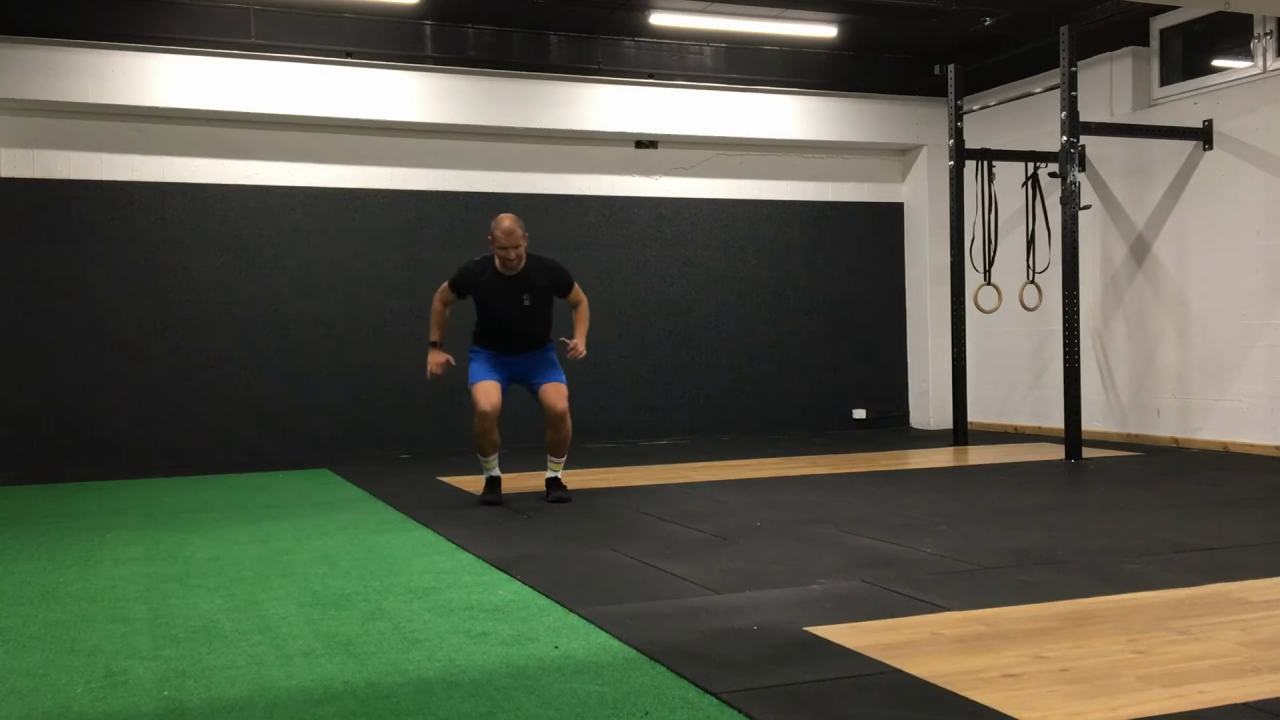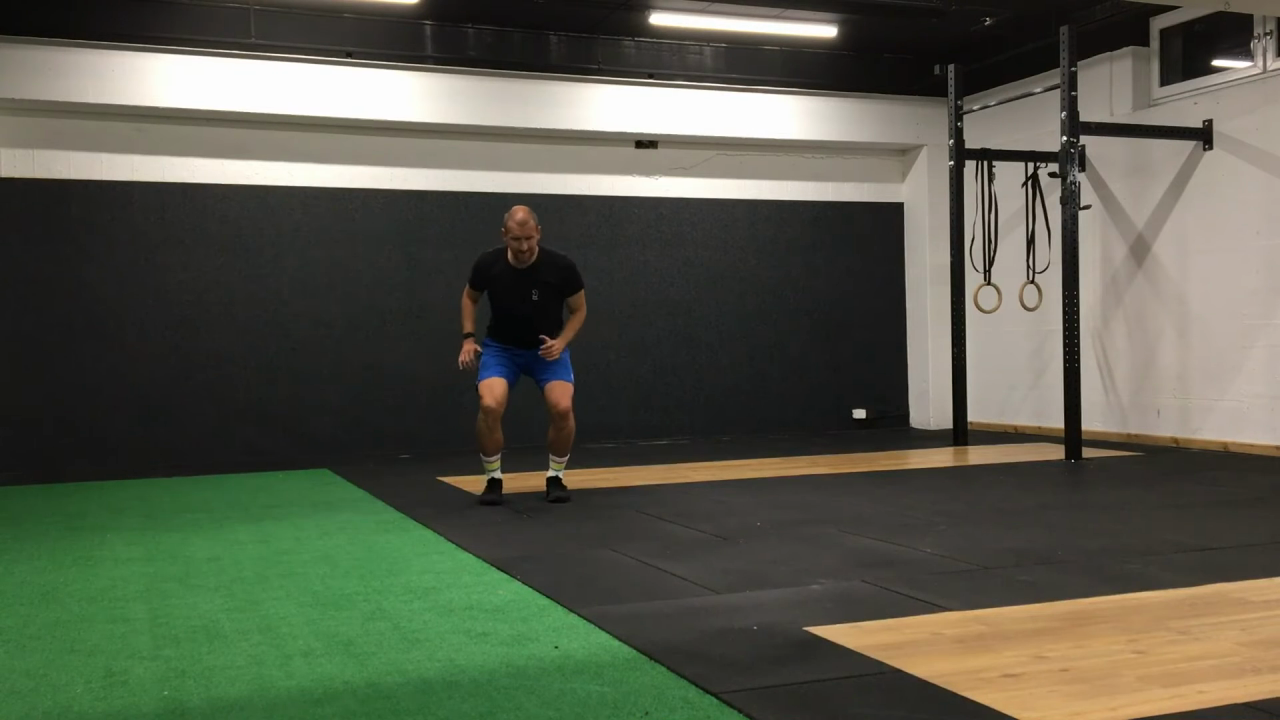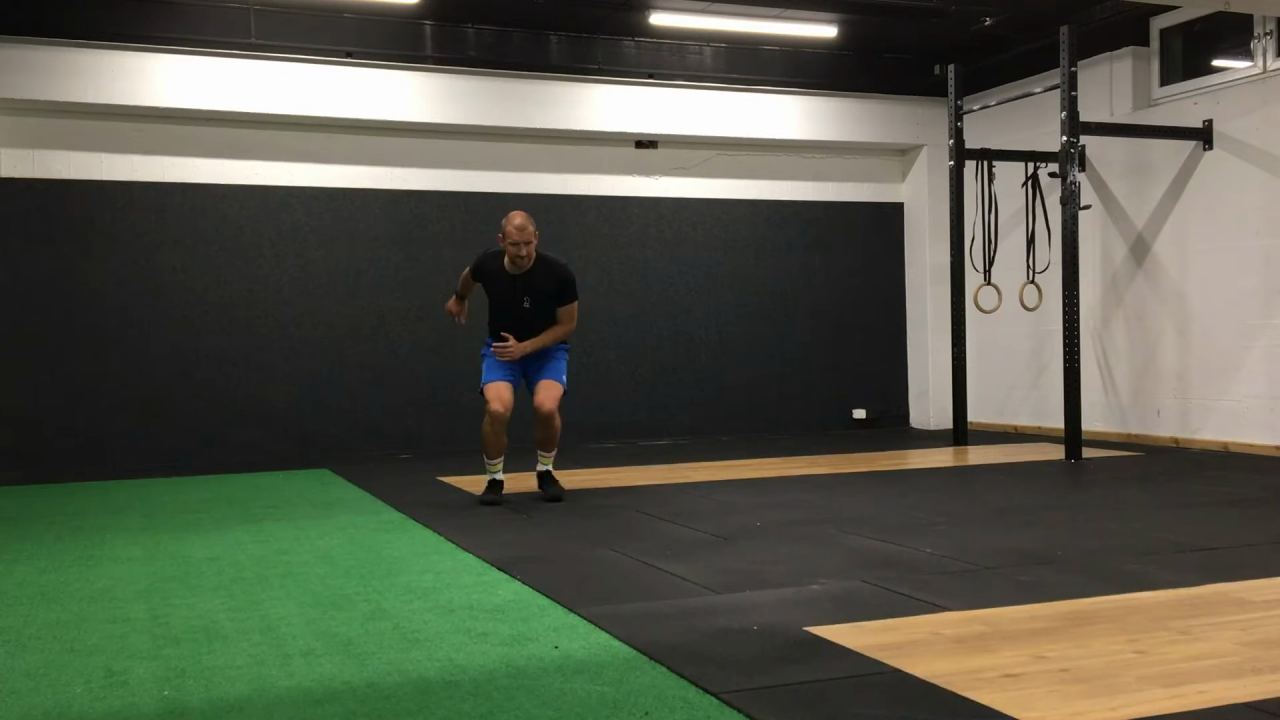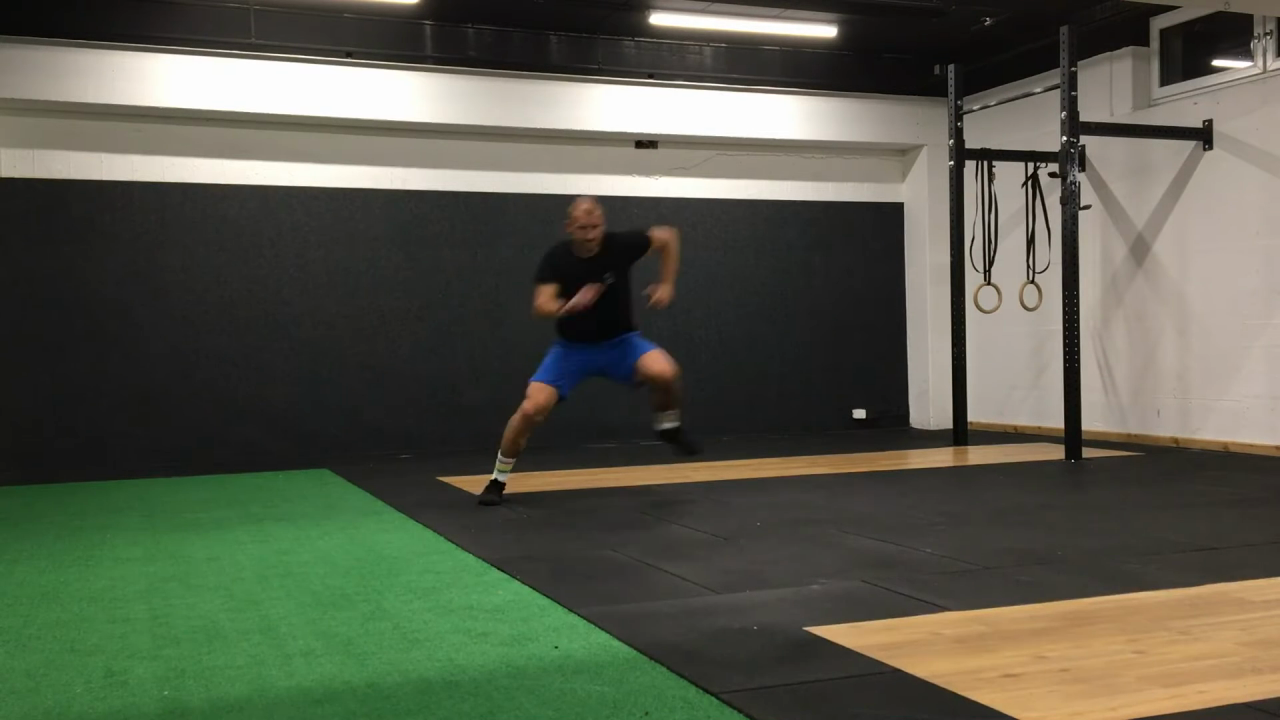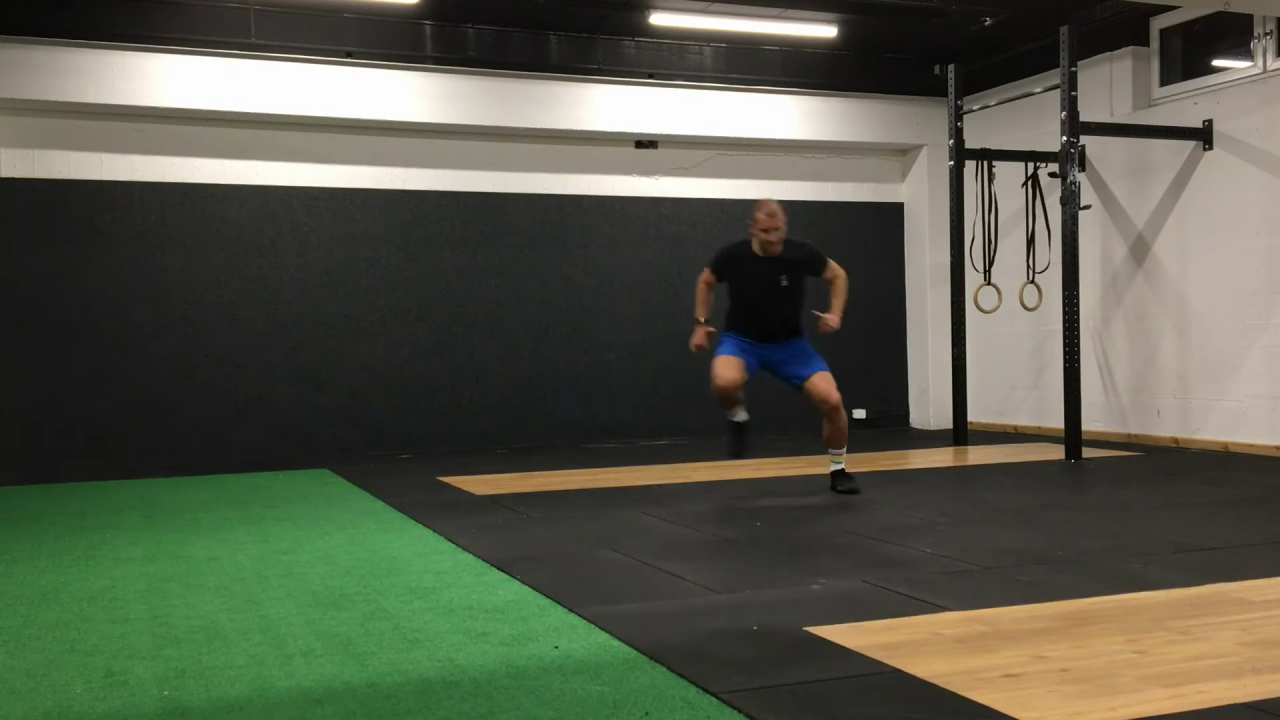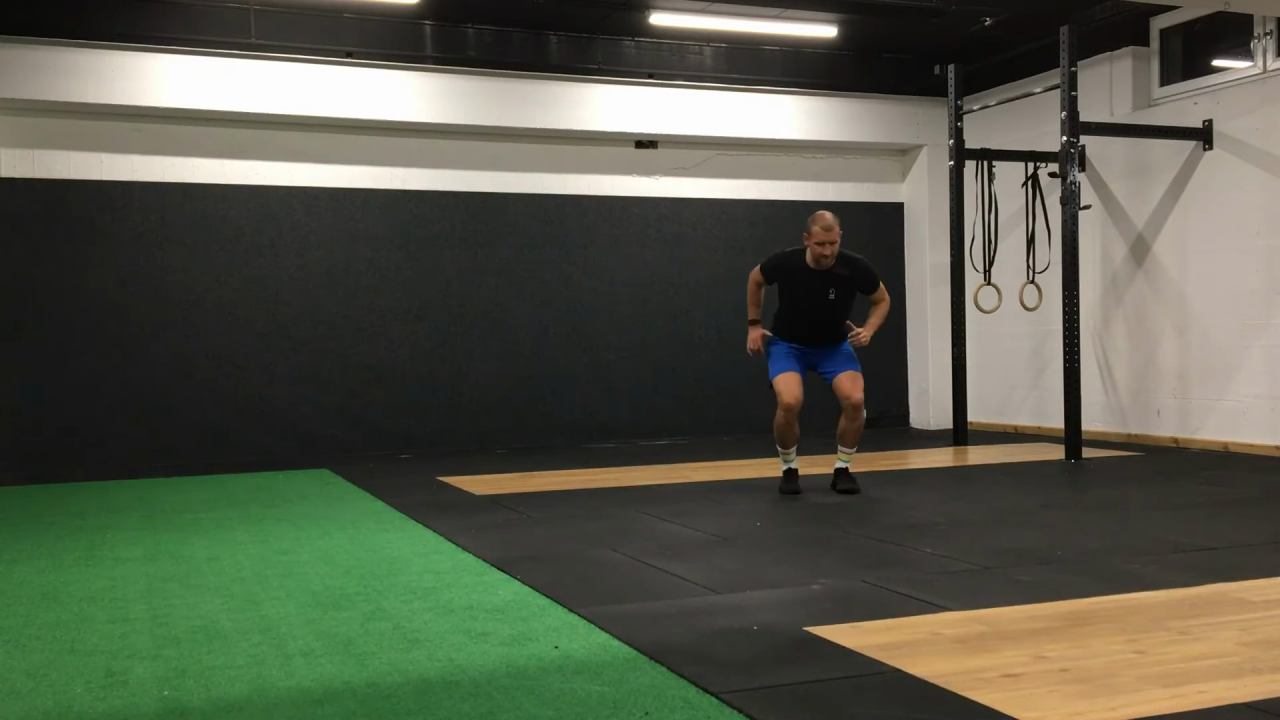
dt=0.4s
person 1, frame 1
left shoulder: (549, 271)
right shoulder: (474, 273)
left elbow: (580, 302)
right elbow: (441, 299)
left wrist: (580, 339)
right wrist: (435, 347)
left hip: (536, 353)
right hip: (489, 354)
left knee: (558, 408)
right knee: (486, 409)
left ankle: (554, 477)
right ankle: (492, 477)
person 1, frame 2
left shoulder: (561, 267)
right shoulder: (488, 264)
left elbow: (579, 309)
right elbow: (470, 297)
left wrist: (561, 342)
right wrist: (468, 338)
left hip: (547, 348)
right hip: (500, 347)
left knee: (562, 408)
right knee: (490, 406)
left ankle: (555, 477)
right ankle: (493, 479)
person 1, frame 3
left shoulder: (558, 274)
right shoulder: (487, 264)
left elbow: (567, 324)
right elbow: (469, 276)
left wrist: (525, 348)
right wrist: (458, 298)
left hip: (546, 348)
right hip: (501, 348)
left knee: (546, 407)
right knee: (497, 410)
left ankle: (545, 472)
right ankle: (495, 480)
person 1, frame 4
left shoulder: (622, 244)
right shoulder: (556, 258)
left elbow: (668, 238)
right elbow: (541, 306)
left wrist: (666, 284)
right wrist: (569, 305)
left hip: (621, 341)
right hip: (572, 347)
left knee: (665, 373)
right knee: (530, 410)
left ankle: (668, 425)
right ankle: (498, 480)
person 1, frame 5
left shoulder: (801, 253)
right shoulder: (732, 256)
left elbow: (838, 275)
right elbow: (705, 282)
left wrist: (835, 314)
right wrist: (701, 323)
left hip: (789, 343)
right hip: (742, 340)
left knee: (832, 400)
right knee: (726, 383)
left ankle: (838, 469)
right ankle: (738, 419)
person 1, frame 6
left shoulder: (856, 267)
right shoulder: (784, 262)
left elbow: (882, 300)
right elbow: (755, 279)
left wrist: (868, 330)
right wrist: (754, 325)
left hip: (834, 345)
right hip: (786, 344)
left knee: (854, 400)
right knee: (790, 403)
left ankle: (842, 469)
right ankle: (789, 469)
